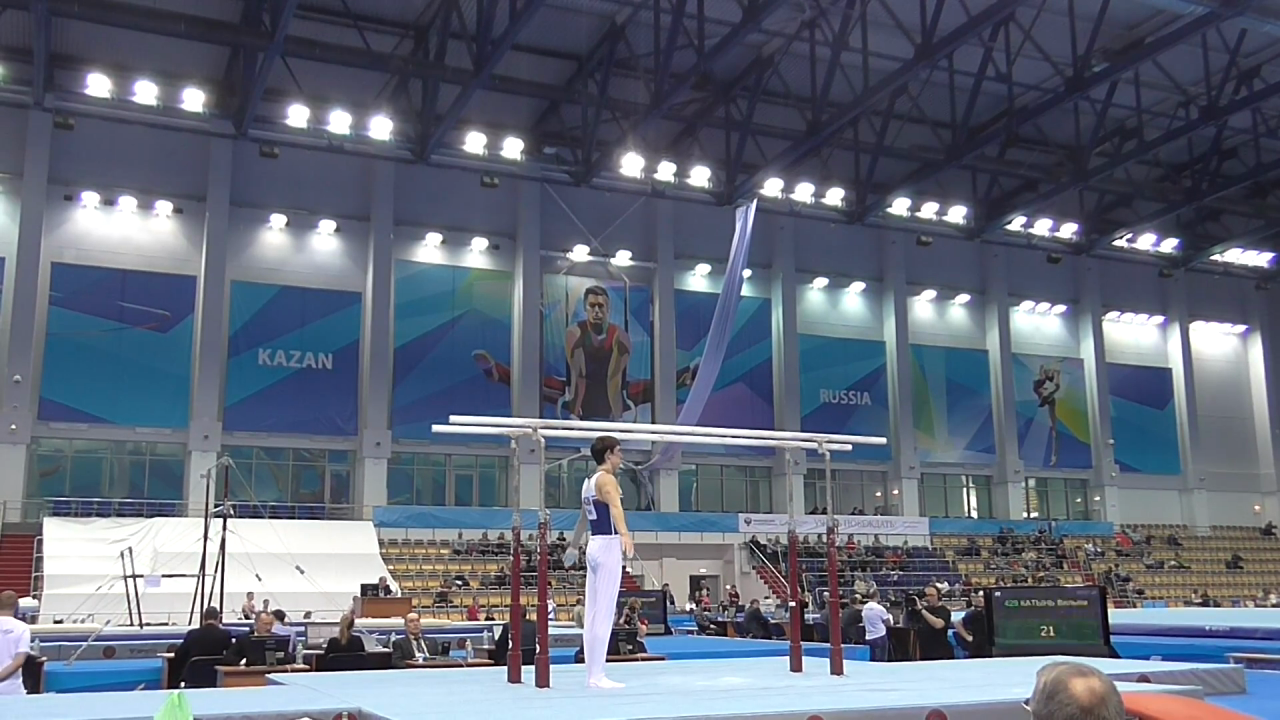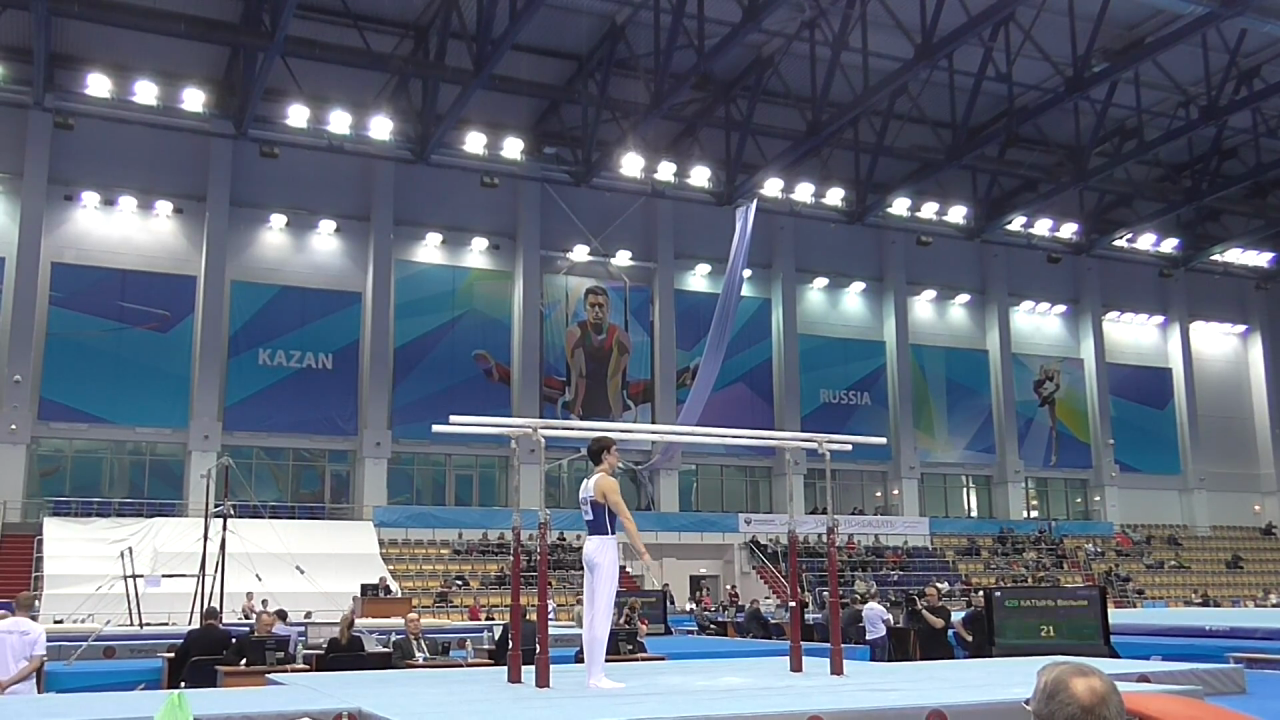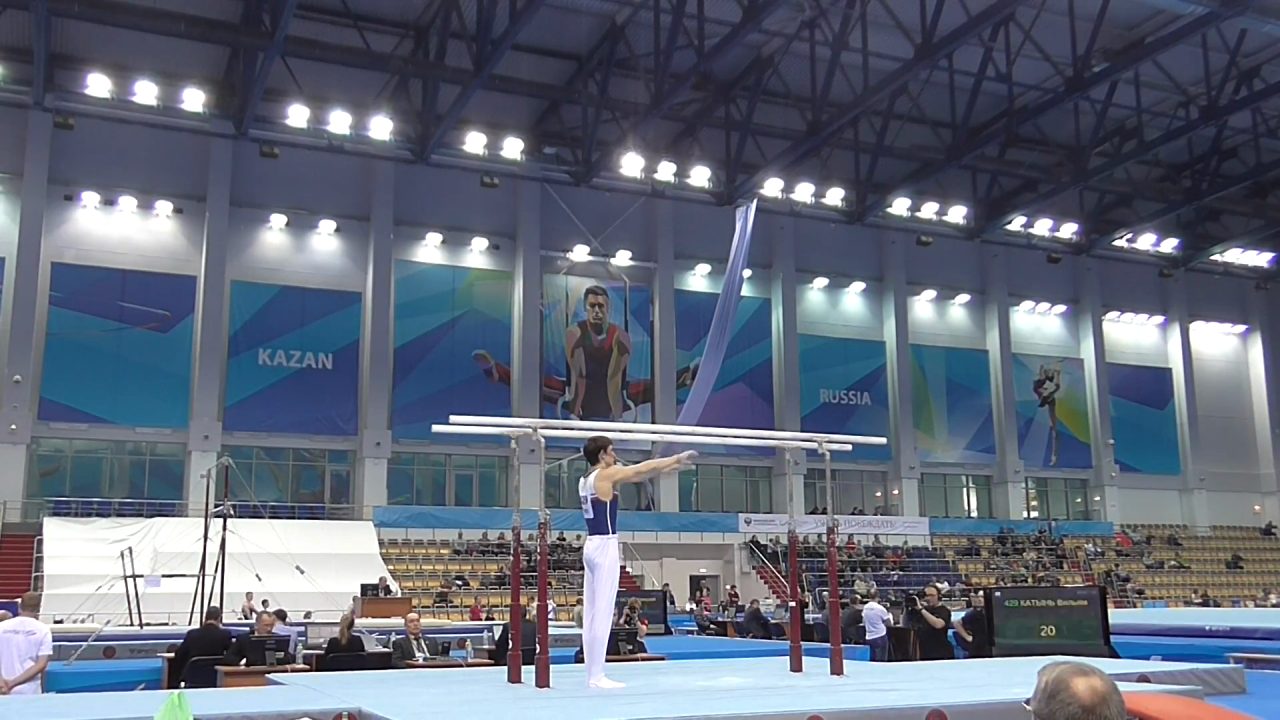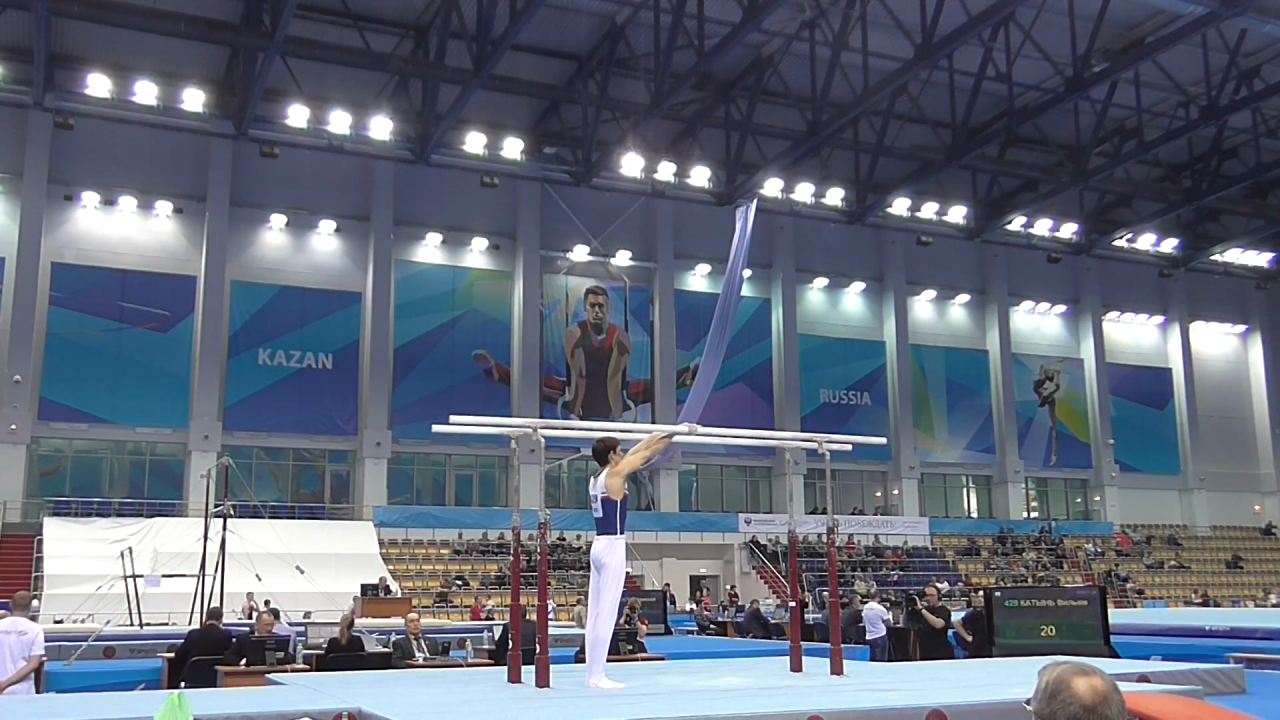
dt=0.4s
person 1, frame 1
left shoulder: (589, 482)
right shoulder: (607, 478)
left elbow: (583, 518)
right elbow: (615, 508)
left wrist: (573, 546)
right wrist: (625, 536)
left hip: (594, 545)
right hip: (608, 545)
left knee: (594, 614)
right knee: (604, 614)
left ankle: (593, 674)
right ankle: (597, 676)
person 1, frame 2
left shoulder: (587, 483)
right shoulder: (606, 482)
right elbow: (625, 518)
right wrist: (643, 552)
left hip: (591, 546)
right hip: (605, 547)
left knee: (592, 613)
right knee: (602, 615)
left ankle: (593, 673)
right ankle: (597, 676)
person 1, frame 3
left shoulder: (586, 480)
right shoulder: (605, 475)
left elbow: (636, 472)
right elbow: (644, 467)
left wrist: (668, 465)
right wrist: (677, 458)
left hip: (592, 545)
right hip: (606, 546)
left knee: (593, 613)
right knee: (603, 613)
left ankle: (593, 673)
right ankle: (598, 676)
person 1, frame 4
left shoulder: (597, 478)
right shoulder: (614, 473)
left elbow: (637, 452)
right elbow: (647, 453)
left wrist: (662, 433)
right wrist: (674, 432)
left hip: (599, 546)
right hip: (613, 547)
left knee: (597, 613)
right knee: (606, 614)
left ankle: (594, 674)
right ankle: (597, 676)
